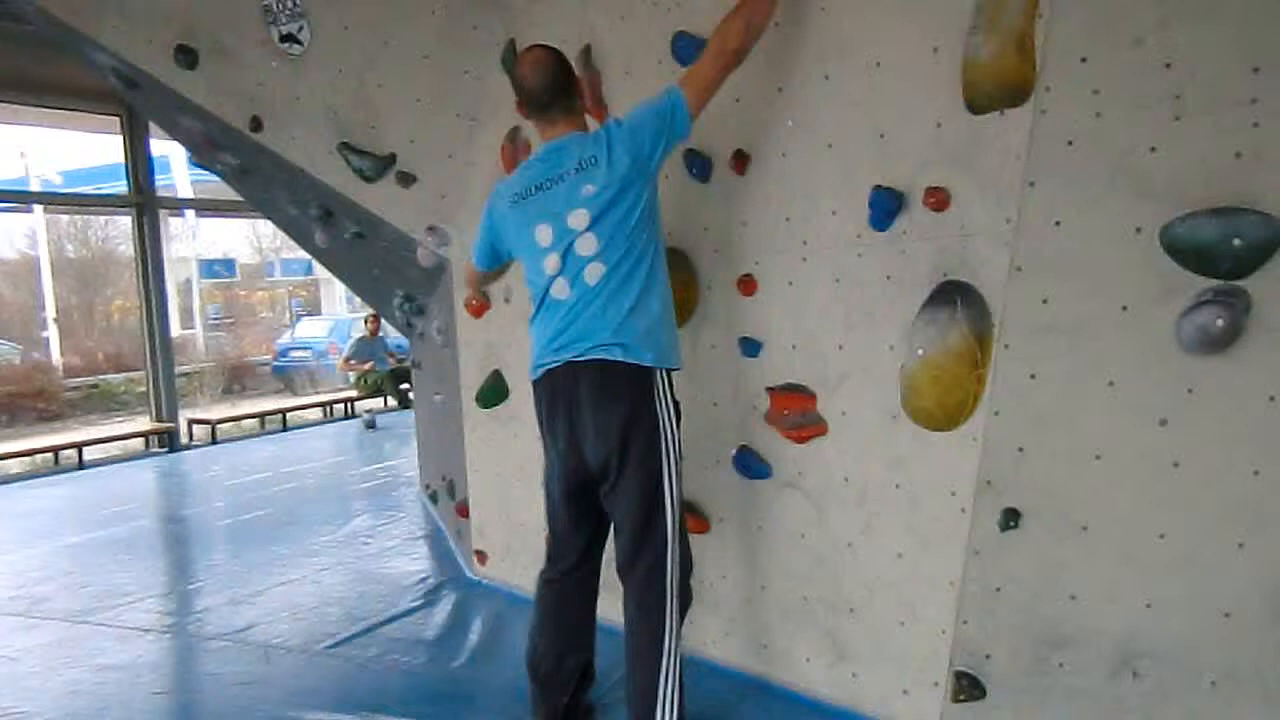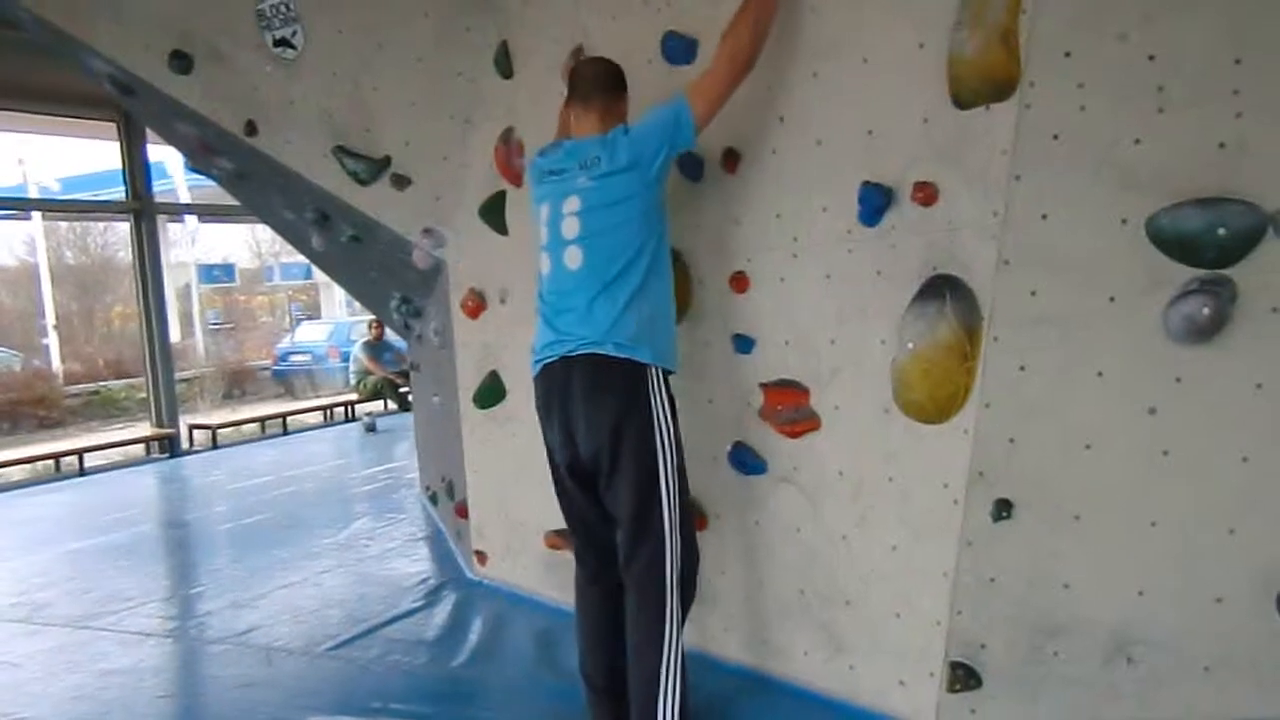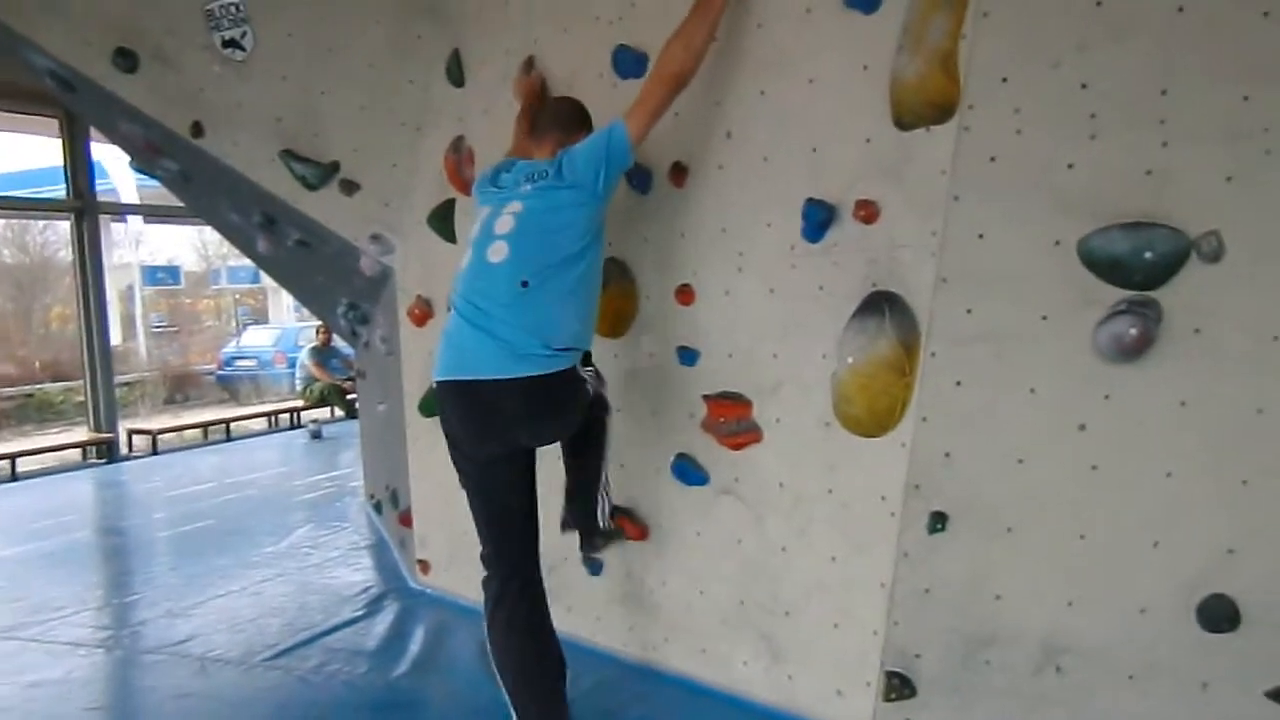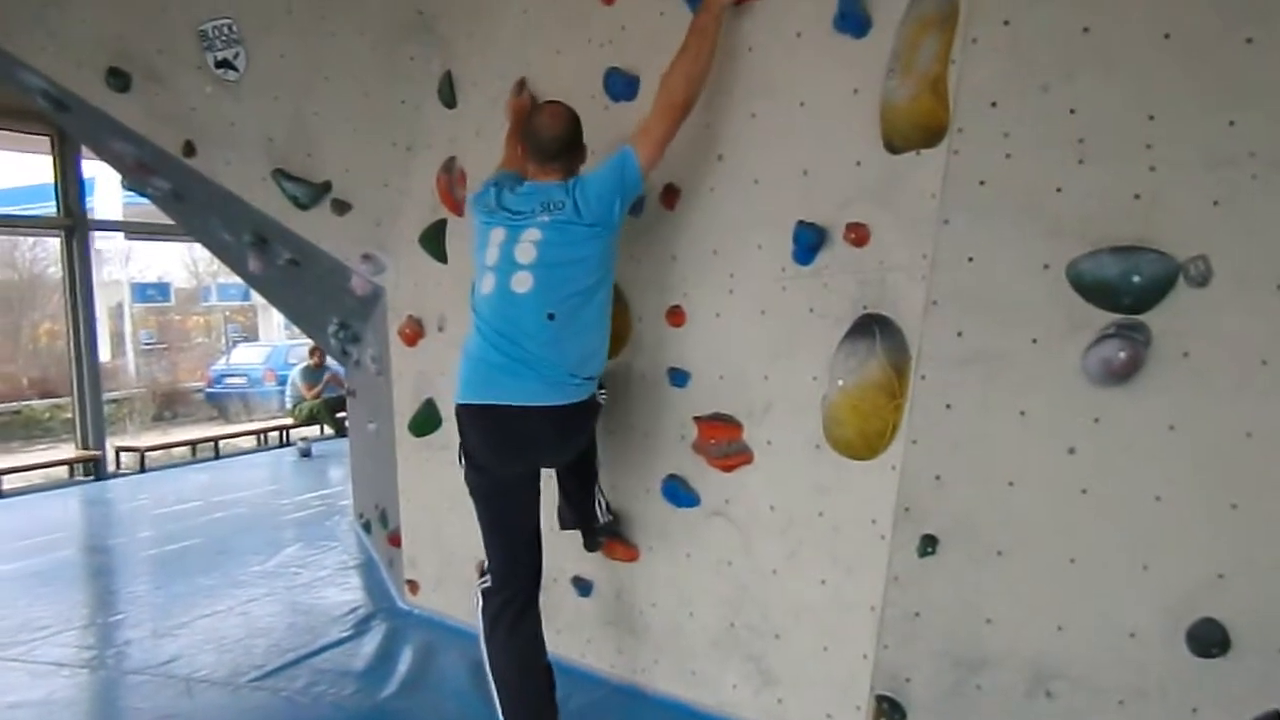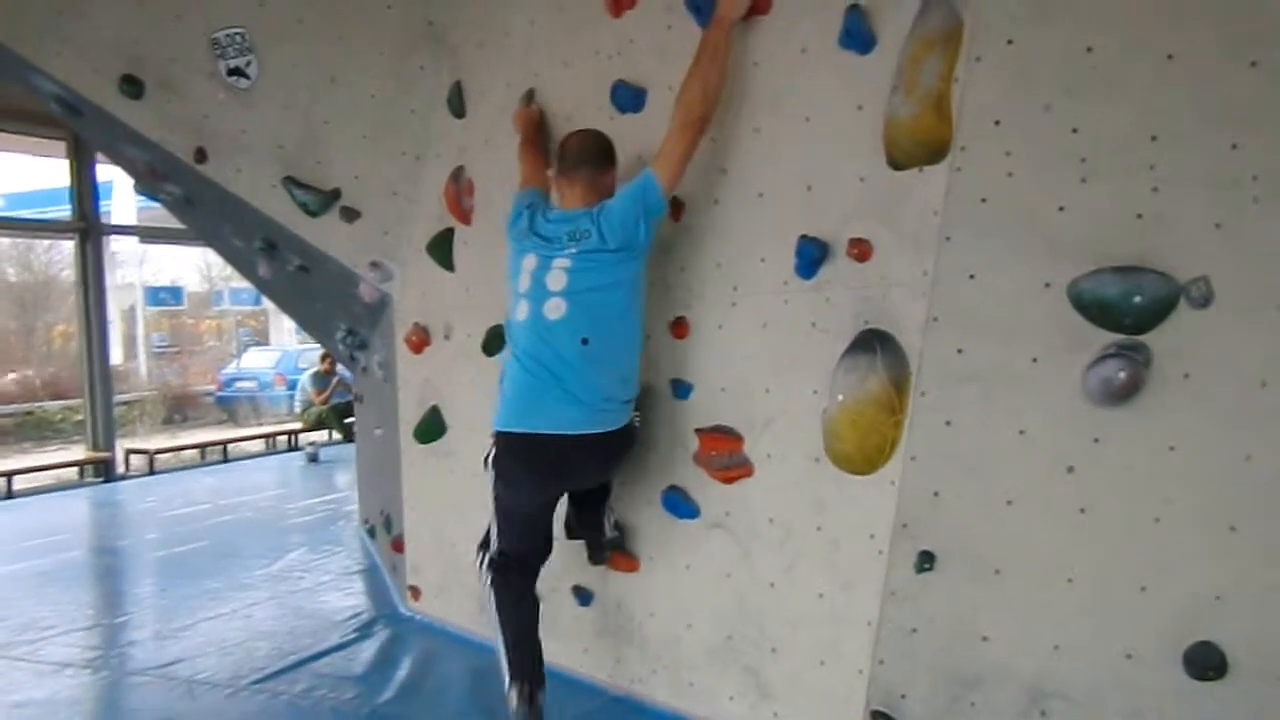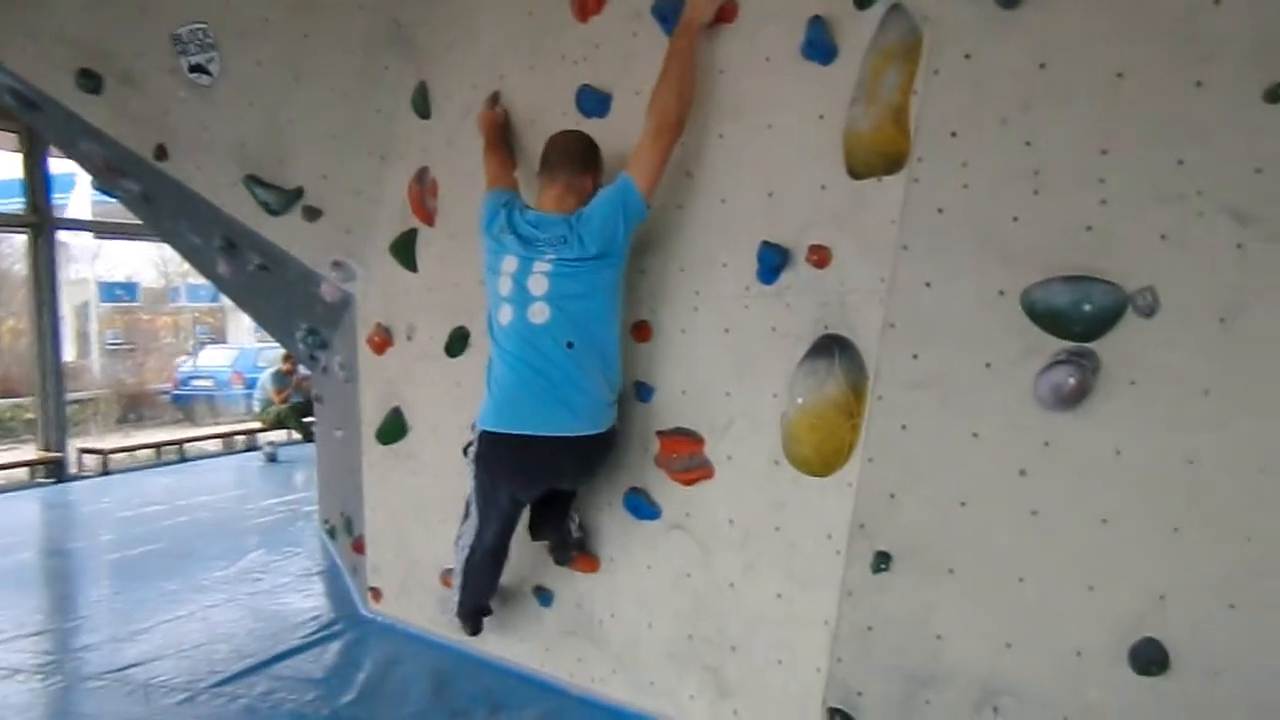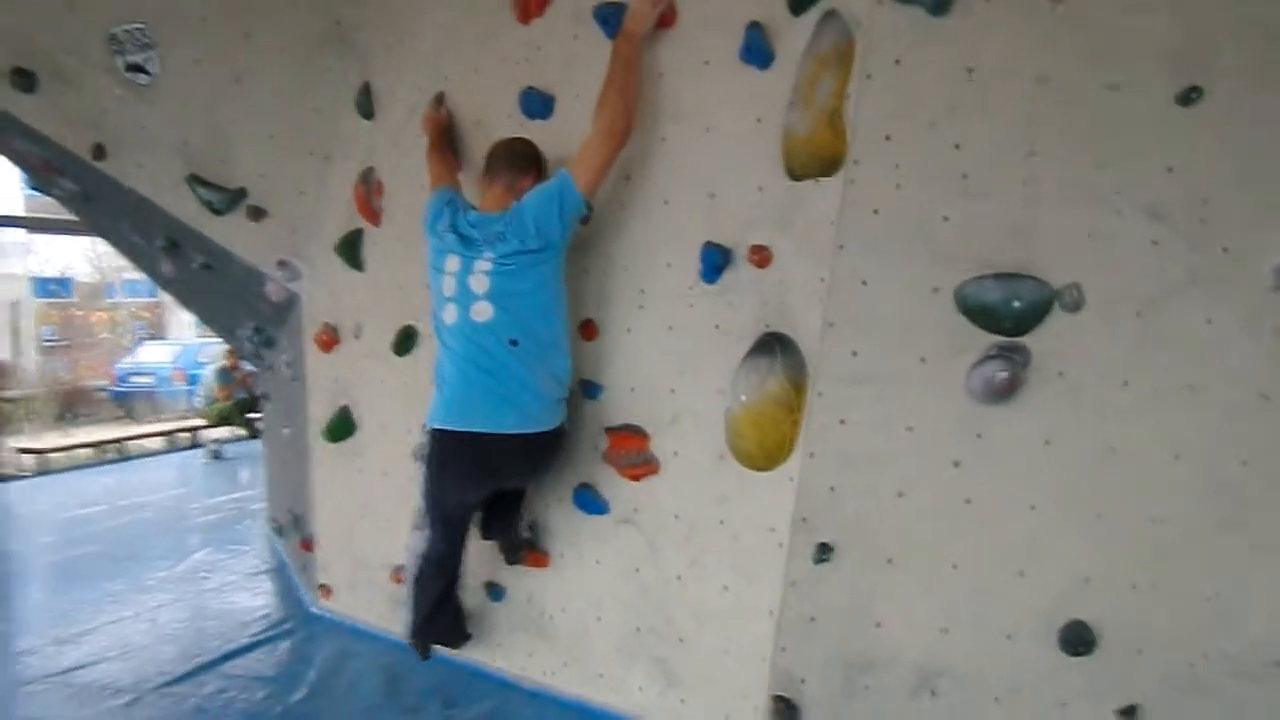
dt=0.7s
person 1, frame 1
left shoulder: (508, 195)
right shoulder: (626, 144)
left elbow: (476, 278)
left wrist: (481, 279)
left hip: (555, 391)
right hip: (626, 382)
left knee: (568, 553)
right knee: (654, 566)
person 1, frame 2
left shoulder: (543, 169)
right shoulder: (635, 149)
right elbow: (732, 61)
left wrist: (575, 88)
left hip: (554, 385)
right hip: (623, 379)
left knee: (596, 556)
right knee: (657, 561)
person 1, frame 3
left shoulder: (492, 184)
right shoulder: (583, 170)
right elbow: (669, 78)
left wrist: (528, 104)
left hip: (461, 393)
right hip: (541, 389)
left knee: (506, 564)
right knee: (585, 389)
right ankle: (593, 519)
person 1, frame 4
left shoulder: (492, 204)
right shoulder: (595, 201)
left elbow: (514, 162)
right elbow: (674, 104)
left wrist: (518, 118)
left hip: (484, 417)
right hip: (558, 418)
left knee: (508, 583)
right ankle: (590, 519)
person 1, frame 5
left shoulder: (526, 226)
right shoulder: (622, 226)
left elbow: (533, 169)
right elbow: (690, 122)
left wrist: (530, 132)
left hip: (523, 443)
right hip: (601, 443)
left knee: (510, 555)
right ankle: (595, 529)
person 1, frame 6
left shoulder: (502, 226)
right shoulder: (600, 231)
left elbow: (498, 164)
right elbow: (663, 128)
left wrist: (493, 129)
left hip: (506, 440)
right hip: (584, 443)
left knee: (486, 529)
left ankle: (470, 609)
right ankle: (559, 530)
person 1, frame 7
left shoulder: (445, 226)
right shoulder: (537, 226)
left elbow: (443, 167)
right elbow: (611, 134)
left wrist: (438, 132)
left hip: (457, 437)
right hip: (535, 438)
left knee: (441, 537)
left ankle: (430, 633)
right ankle: (509, 529)
